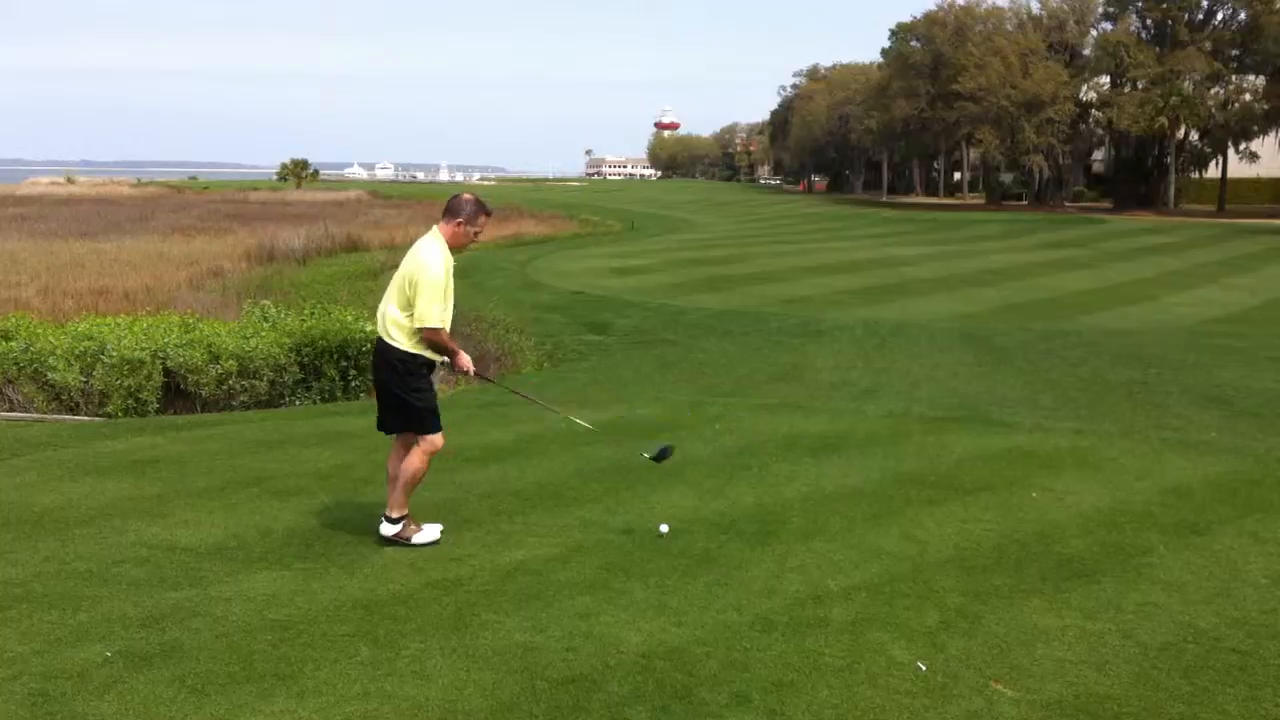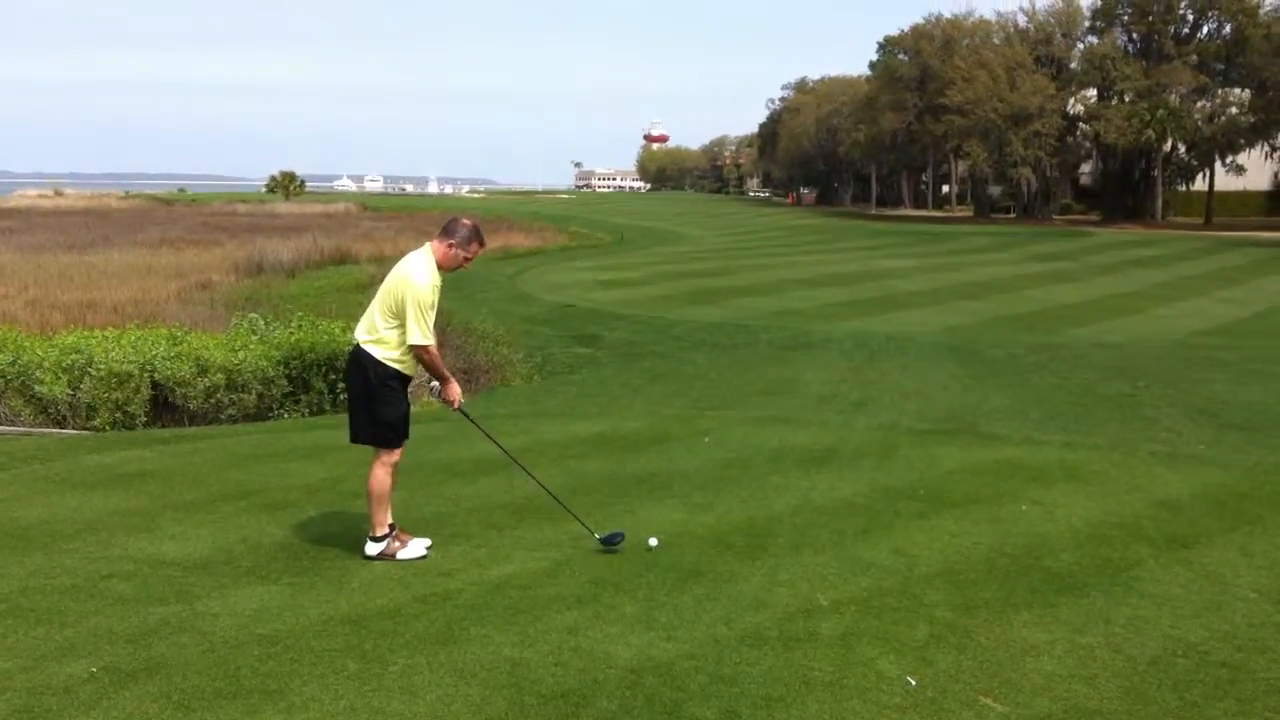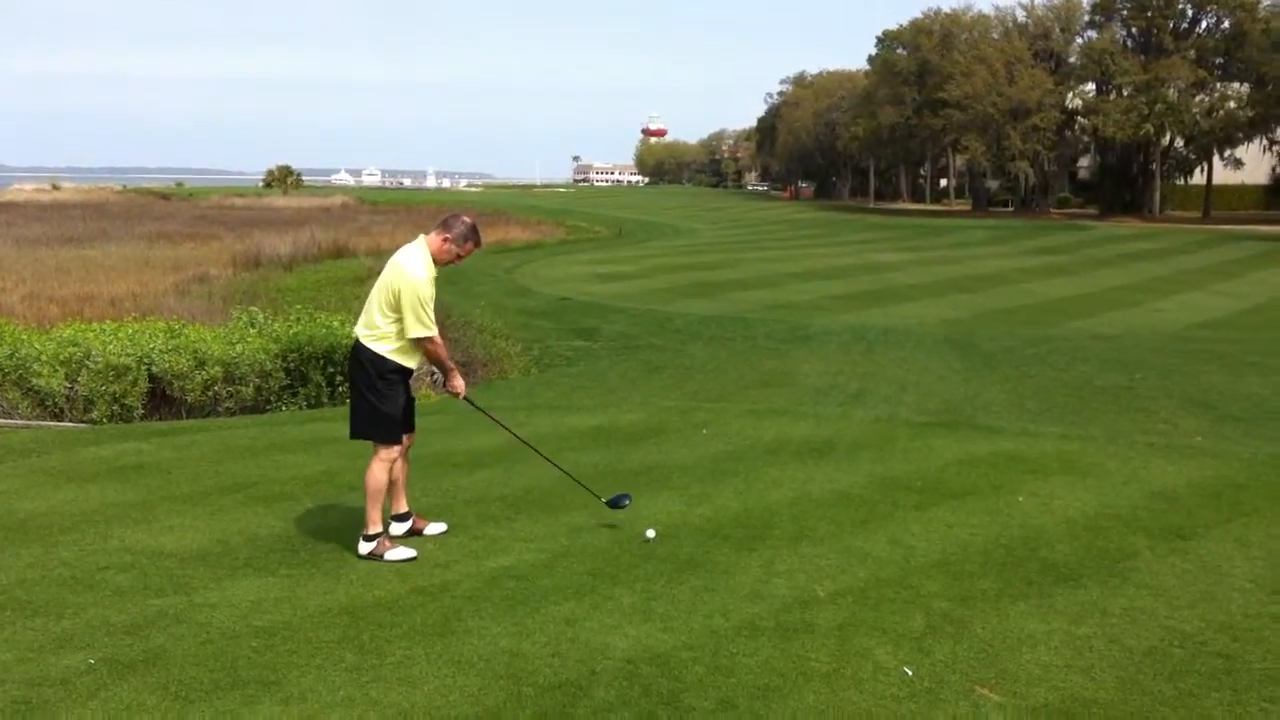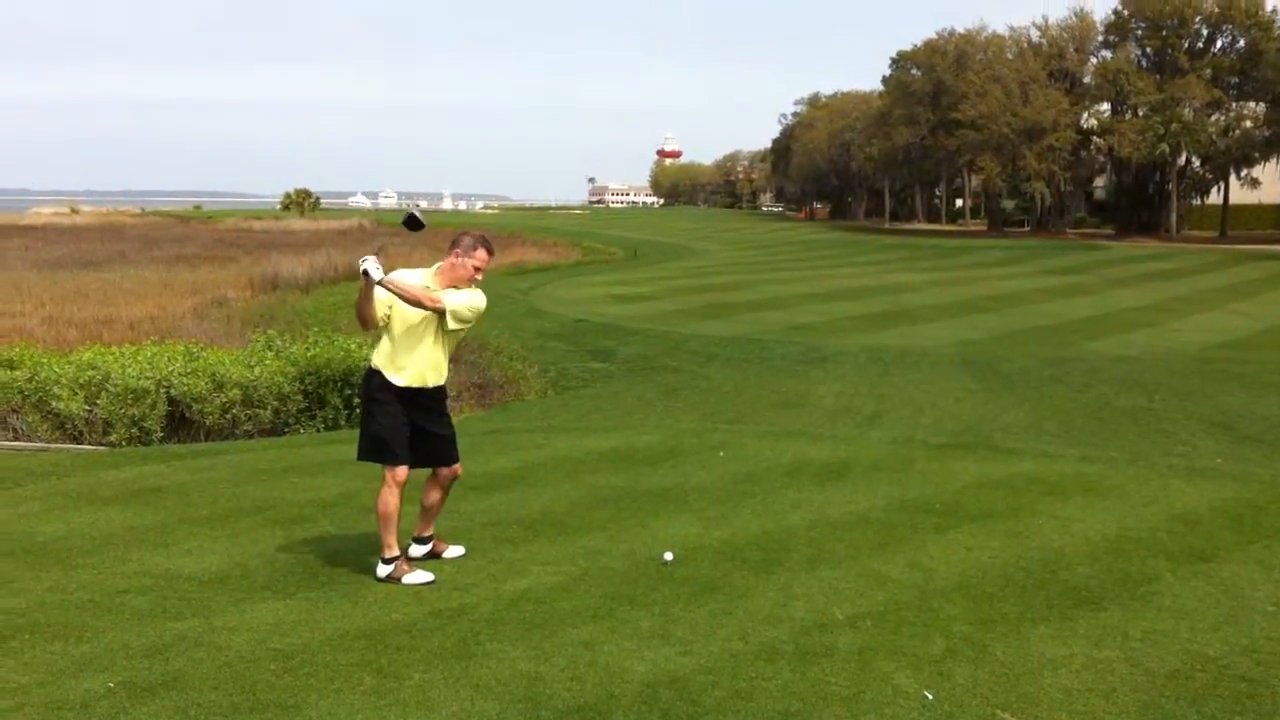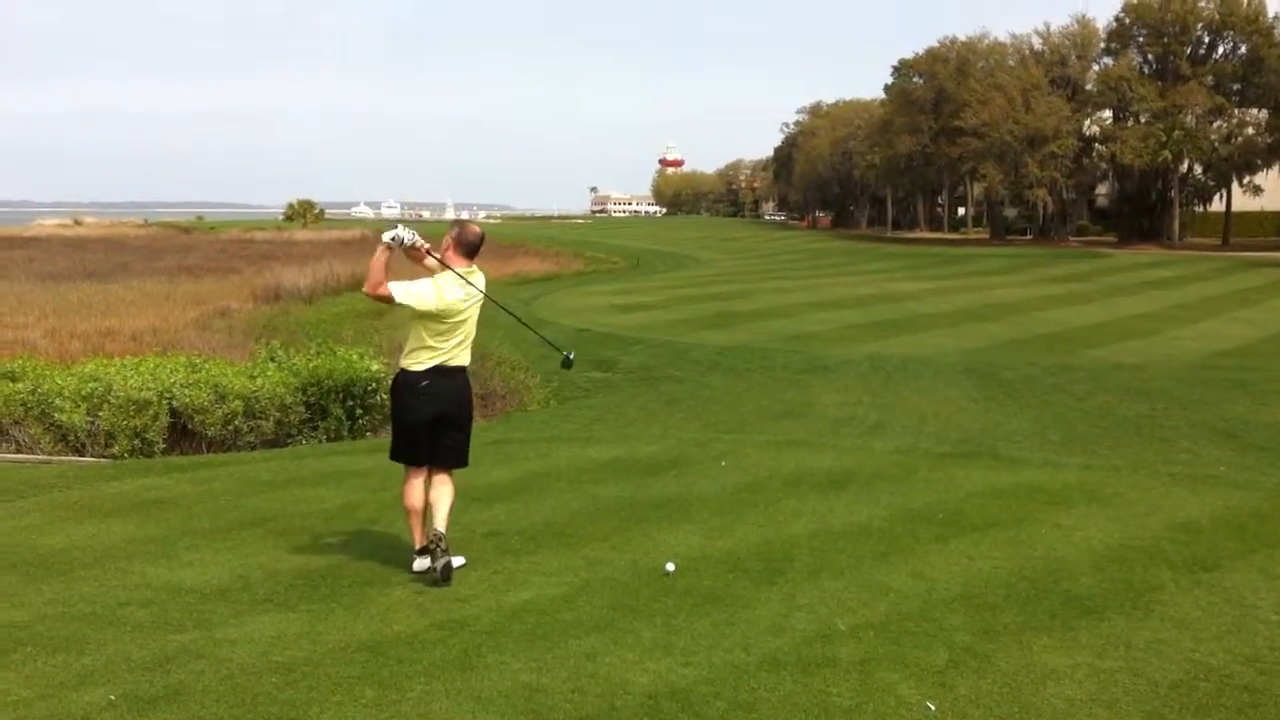
dt=1s
person 1, frame 1
left shoulder: (430, 246)
right shoulder: (433, 264)
right elbow: (430, 332)
left wrist: (449, 351)
right wrist: (456, 353)
left hip: (398, 354)
right hip: (404, 359)
left knee: (407, 438)
right knee: (430, 442)
left ankle: (396, 515)
right ankle: (394, 519)
person 1, frame 2
left shoulder: (423, 262)
right shoulder: (421, 279)
left elbow: (422, 338)
right elbow: (422, 347)
left wrist: (441, 377)
right wrist: (447, 380)
left hip: (386, 365)
right hip: (377, 368)
left knee: (393, 452)
right knee: (387, 455)
left ankle: (387, 528)
right ankle: (378, 540)
person 1, frame 3
left shoulder: (416, 254)
right shoulder: (416, 273)
left elbow: (425, 328)
right elbow: (427, 338)
left wrist: (443, 368)
right wrist: (451, 373)
left hip: (389, 361)
right hip: (377, 363)
left knee: (403, 441)
right knee: (386, 450)
left ankle: (401, 518)
right ankle: (371, 537)
person 1, frame 4
left shoulder: (474, 300)
right shoulder: (403, 276)
left elbow: (430, 302)
right elbow: (367, 322)
left wrist: (383, 279)
right wrist: (368, 286)
left hip: (429, 394)
right hip: (386, 387)
left knee: (449, 470)
right knee: (396, 474)
left ankle: (423, 540)
right ankle: (390, 560)
person 1, frame 5
left shoulder: (435, 291)
right shoulder: (476, 280)
left elbow: (373, 288)
right elbow: (436, 264)
left wrist: (388, 243)
right wrist: (413, 245)
left hip: (417, 385)
right hip: (455, 386)
left knee: (415, 470)
right knee: (442, 472)
left ankle: (421, 551)
right ankle: (439, 533)
